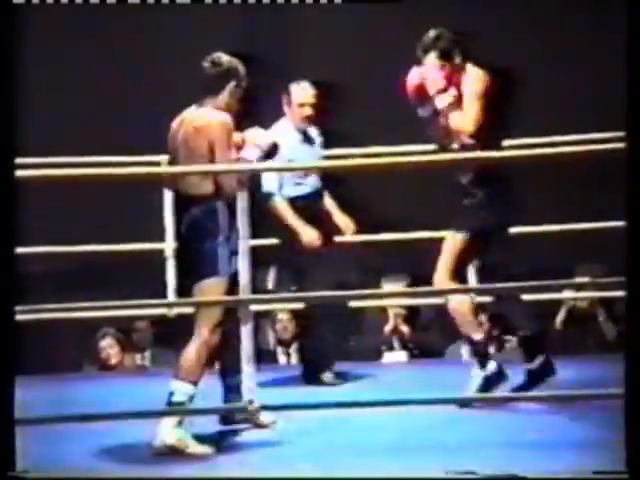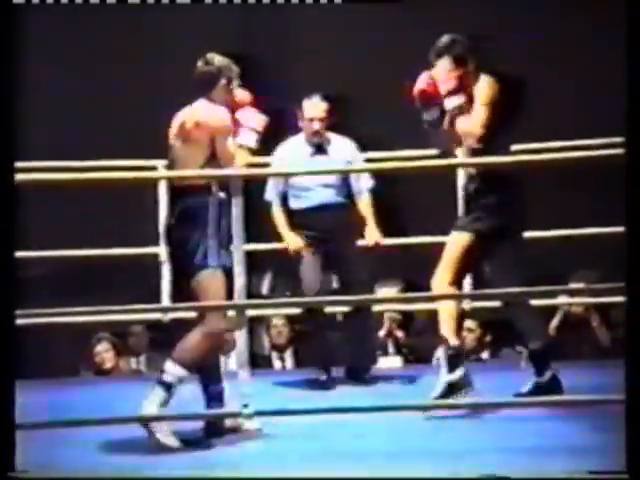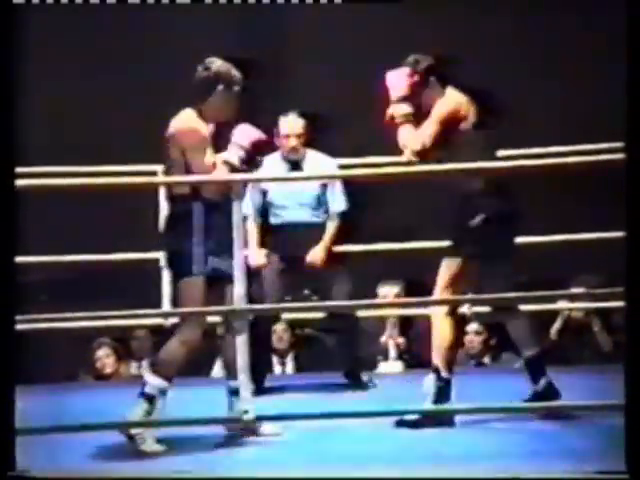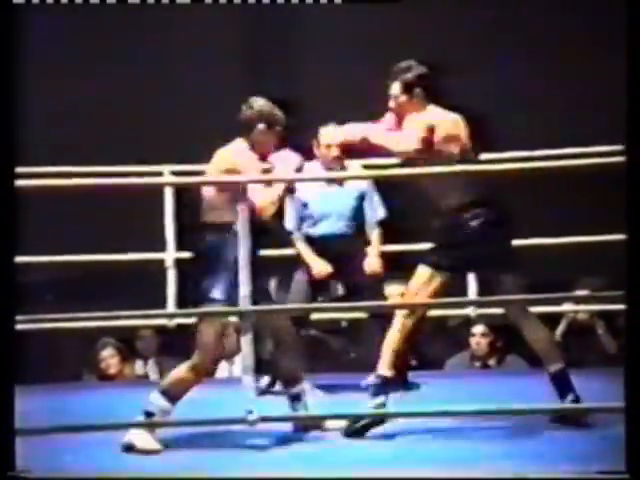
dt=0.4s
person 1, frame 1
left shoulder: (182, 120)
right shoulder: (220, 121)
right elbow: (230, 187)
right wrist: (251, 150)
left hip: (190, 219)
right hip: (211, 223)
left knee: (228, 316)
right knee: (208, 331)
left ankle: (236, 402)
right ankle: (170, 426)
person 1, frame 2
left shoulder: (185, 117)
right shoulder: (217, 115)
right elbow: (234, 171)
left wrist: (235, 122)
right wrist: (248, 132)
left hip: (188, 216)
right hip: (203, 216)
left knee: (215, 321)
right knee: (216, 323)
left ankle: (217, 412)
right ankle: (157, 401)
person 1, frame 3
left shoulder: (198, 125)
right shoulder: (191, 127)
right elbow: (212, 187)
left wrist: (234, 145)
right wrist: (237, 148)
left hip: (209, 227)
right hip: (194, 225)
right knee: (192, 331)
right ankle: (139, 416)
person 1, frame 4
left shoulder: (243, 158)
right shoulder: (240, 159)
left elbow: (255, 203)
right elbow: (264, 211)
left wrist: (273, 170)
right wrist: (282, 174)
left hip: (235, 255)
right hip: (224, 254)
left knee: (285, 333)
right knee: (208, 355)
left ankle: (302, 412)
right ankle: (142, 425)
person 2, frame 1
left shoulder: (476, 80)
right shoulder: (455, 88)
left elbow: (470, 131)
right elbow: (446, 141)
left wrist: (442, 98)
right wrist: (429, 107)
left hip: (486, 189)
right hip: (479, 187)
left knee: (444, 278)
right knee: (492, 279)
left ankle: (486, 364)
right ankle: (537, 359)
person 2, frame 2
left shoulder: (485, 86)
right shoulder: (462, 93)
left elbow: (475, 133)
right elbow: (454, 146)
left wrist: (451, 96)
right wrist: (433, 112)
left hip: (492, 197)
right hip: (484, 196)
left knee: (443, 278)
right knee: (509, 291)
left ankle: (454, 367)
right ankle: (545, 376)
person 2, frame 3
left shoulder: (450, 104)
right shoulder: (450, 106)
left elbow: (414, 147)
right elbow: (423, 153)
left wrist: (402, 111)
right wrist: (403, 111)
left hip: (482, 212)
right hip: (488, 211)
left knee: (442, 302)
left ankle: (440, 401)
right ankle: (541, 383)
person 2, frame 4
left shoulder: (424, 122)
right shoulder: (447, 121)
left elbow: (405, 148)
left wrist: (364, 134)
right wrist: (377, 134)
left hip: (465, 224)
right hip: (485, 221)
left knee: (408, 311)
right knee: (518, 311)
left ankle: (379, 398)
right ankle: (568, 397)
person 3, frame 1
left shoulder: (313, 135)
right shoulder: (277, 139)
right elbow: (272, 194)
left wrist: (335, 211)
right wrist: (300, 229)
left hip: (317, 218)
right hip: (295, 221)
left knee: (325, 289)
right knee: (319, 290)
left ankle: (319, 360)
right ankle: (317, 367)
person 3, frame 2
left shoulder: (345, 147)
right shoulder: (285, 153)
left elbow: (363, 190)
right elbow: (275, 200)
left wrist: (371, 225)
right wrist: (287, 234)
left hip: (341, 227)
right hip: (305, 230)
left knee: (359, 294)
right knee: (311, 290)
left ankle: (359, 366)
right ankle: (322, 366)
person 3, frame 3
left shoulder: (324, 164)
right shoulder: (264, 168)
left elbow: (335, 212)
right elbow: (251, 214)
left wrist: (323, 247)
right wrist: (253, 248)
left hip: (315, 242)
right hip: (278, 245)
left ankle: (354, 370)
right ankle: (255, 377)
person 3, frame 4
left shoulder: (360, 179)
right shoulder: (302, 178)
left elbow: (374, 221)
right elbow: (293, 229)
left wrist: (373, 253)
right wrist: (314, 261)
left hip: (350, 250)
right hip: (315, 252)
left knee: (376, 310)
